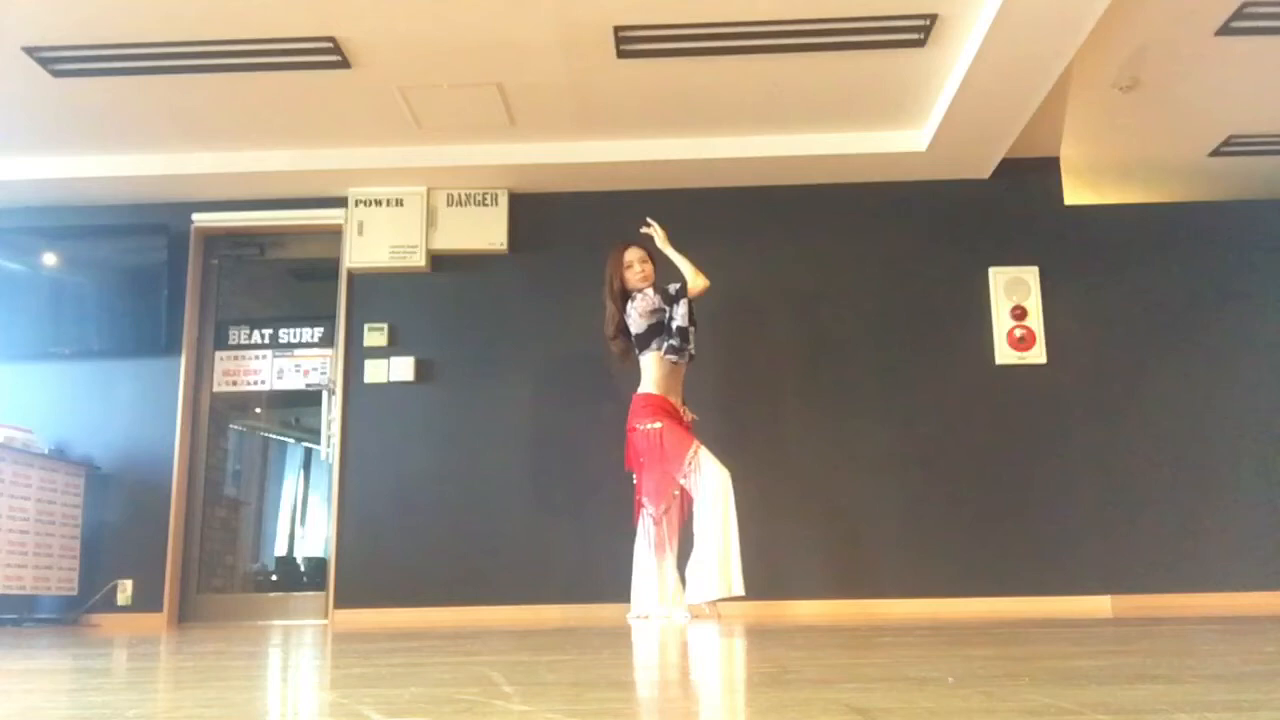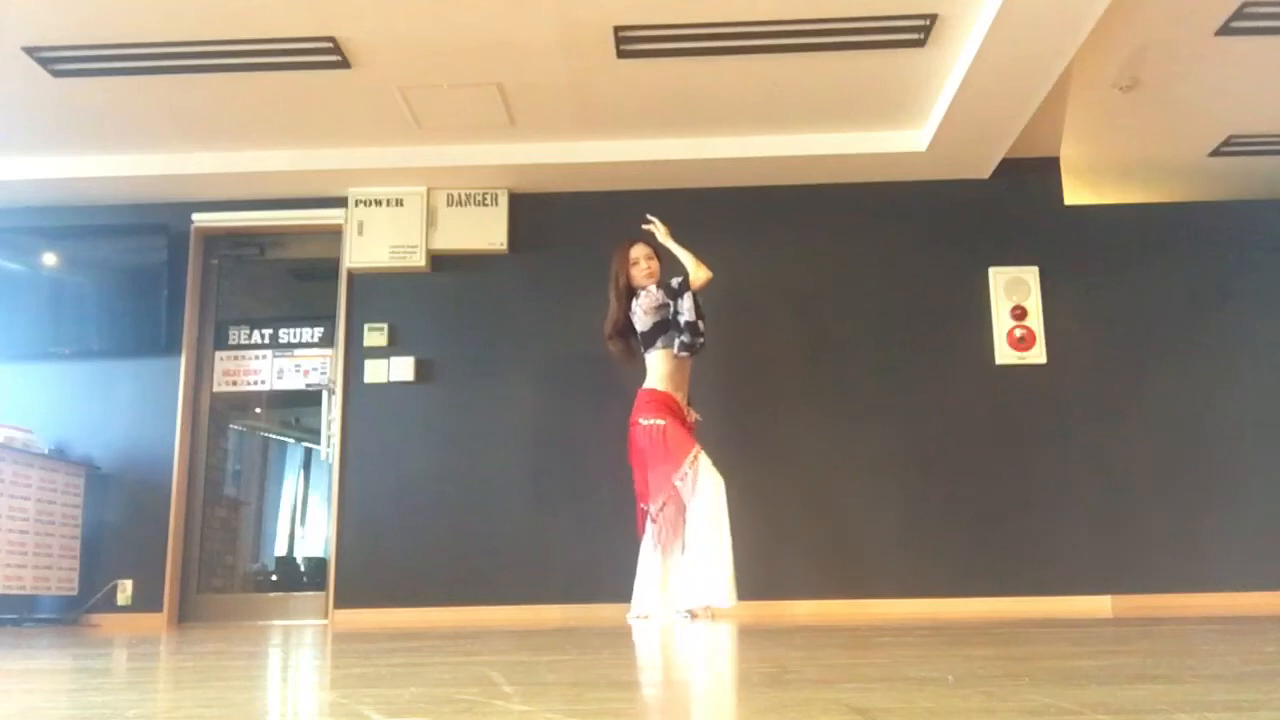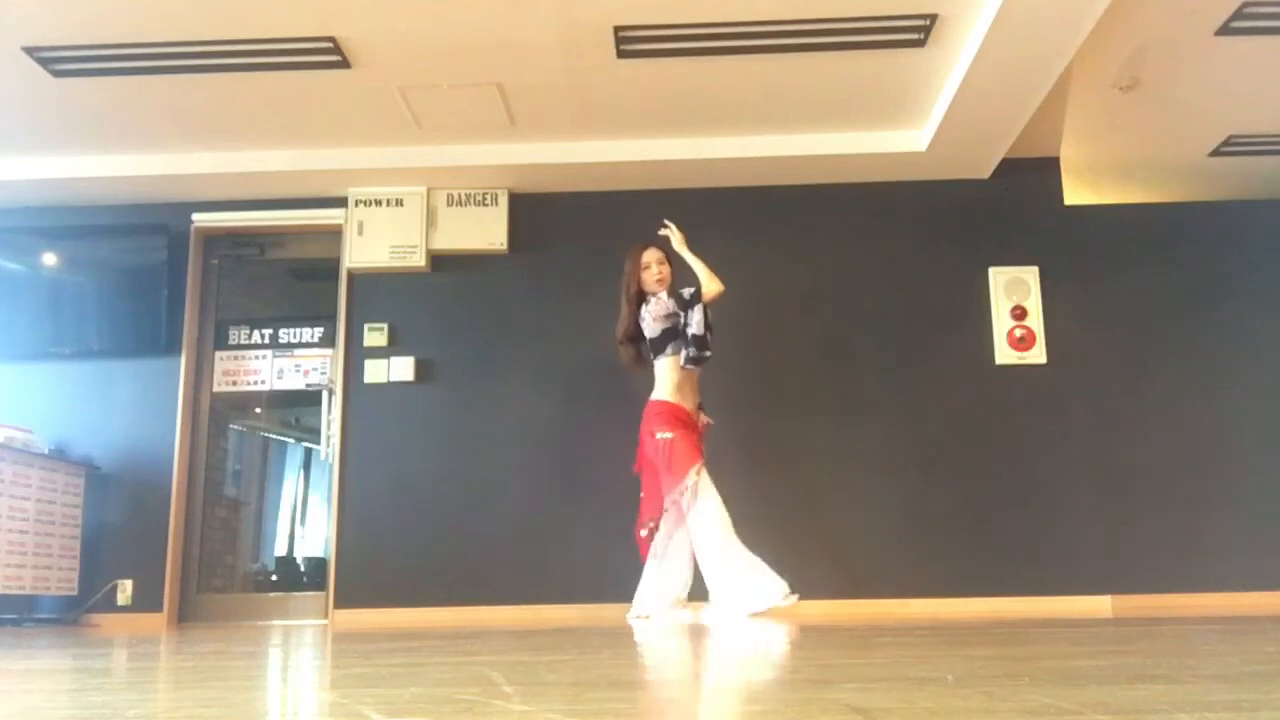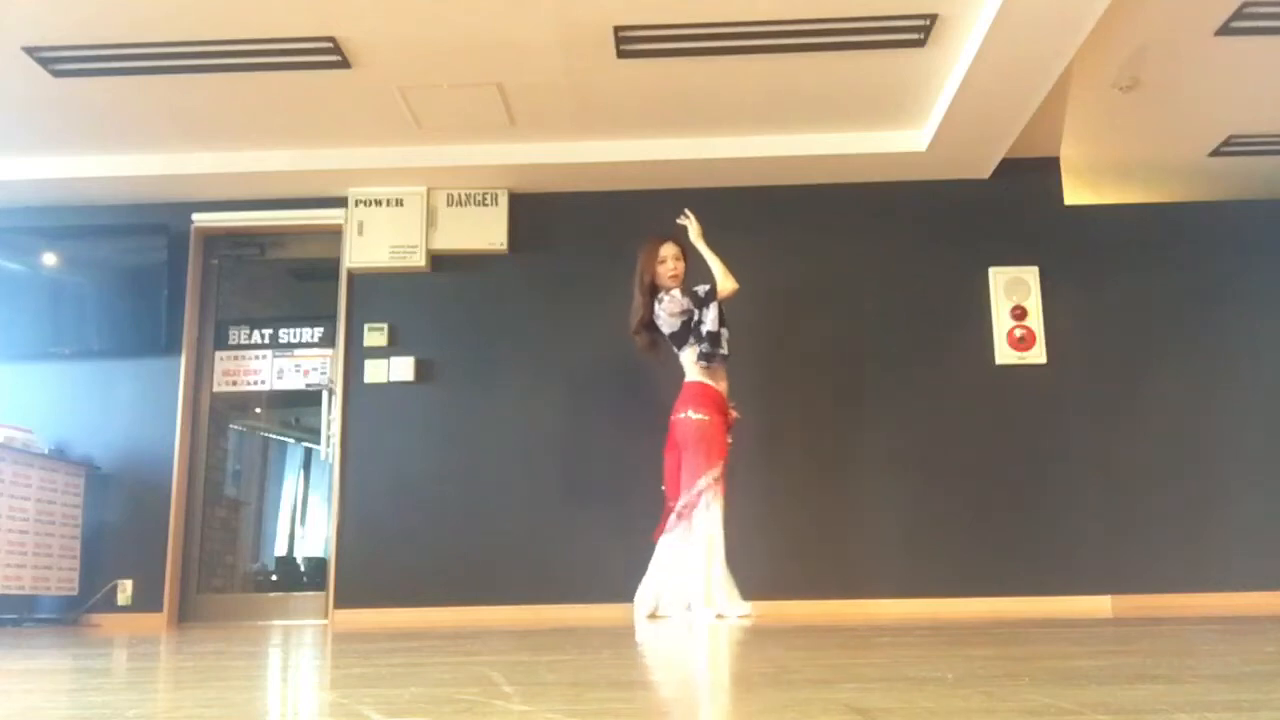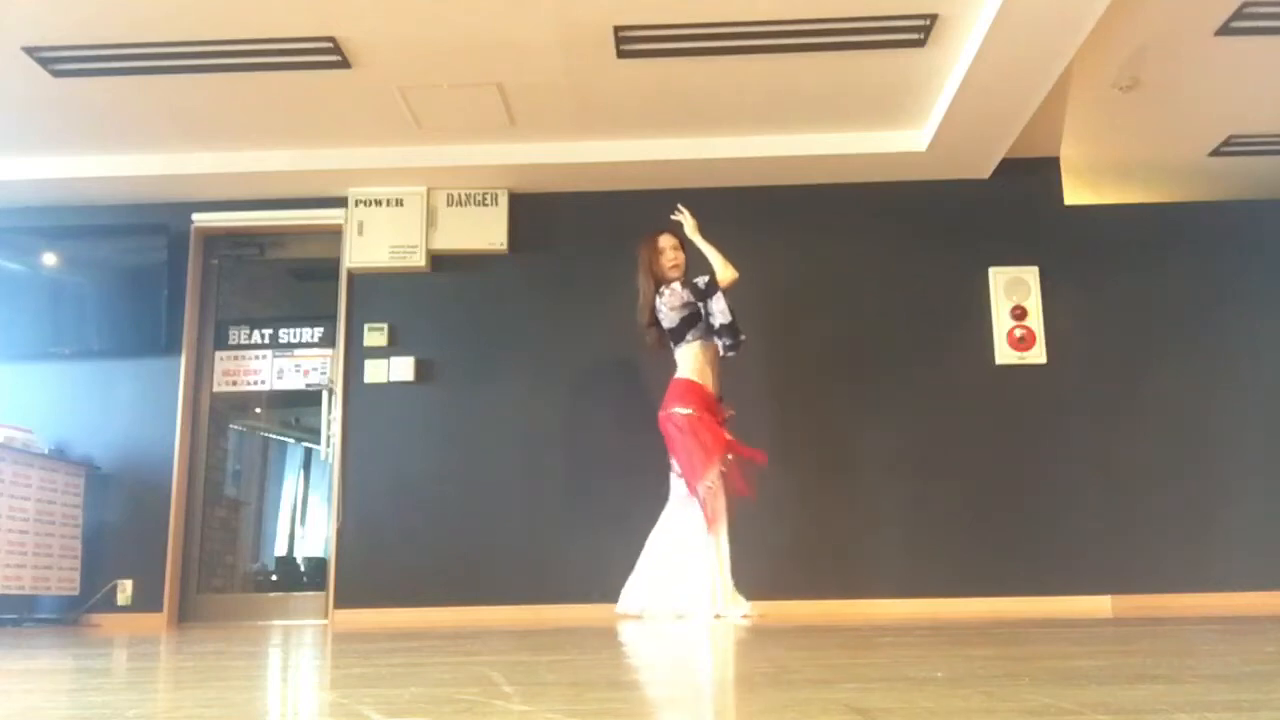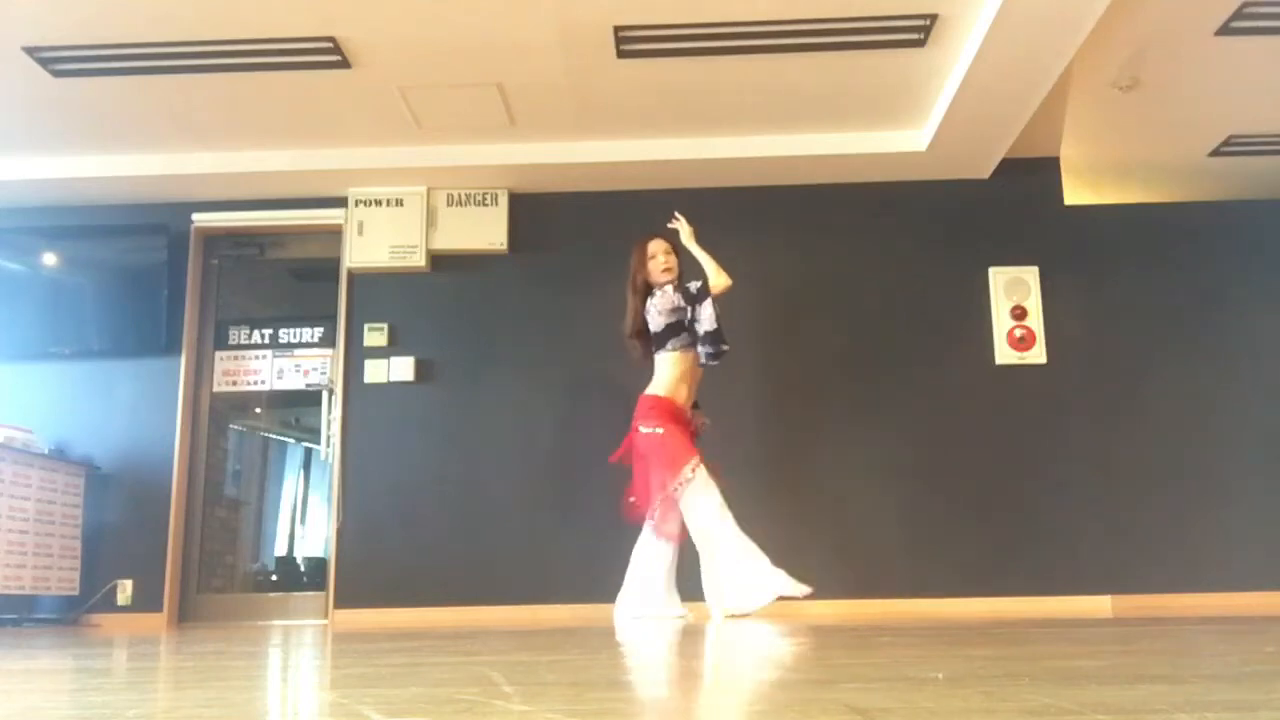
dt=0.3s
person 1, frame 1
left shoulder: (654, 307)
right shoulder: (641, 303)
right elbow: (700, 282)
right wrist: (667, 246)
left hip: (666, 417)
right hip: (652, 415)
left knee: (661, 510)
right knee: (713, 479)
left ankle: (657, 602)
right ankle: (705, 582)
person 1, frame 2
left shoulder: (659, 304)
right shoulder: (645, 301)
right elbow: (702, 275)
right wrist: (670, 240)
left hip: (668, 414)
right hip: (656, 412)
left knee: (666, 510)
right knee: (706, 487)
left ankle: (657, 601)
right ankle: (694, 591)
person 1, frame 3
left shoulder: (670, 311)
right shoulder: (655, 307)
right elbow: (714, 288)
right wrist: (685, 248)
left hip: (678, 420)
right hip: (667, 420)
left knee: (678, 514)
right knee: (704, 508)
left ankle: (656, 602)
right ankle: (744, 593)
person 1, frame 4
left shoulder: (681, 304)
right shoulder: (668, 302)
right elbow: (728, 286)
right wrist: (700, 242)
left hip: (704, 408)
right hip: (699, 407)
left knee: (692, 506)
right knee: (704, 503)
left ankle: (664, 597)
right ankle: (710, 599)
person 1, frame 5
left shoulder: (683, 297)
right shoulder: (670, 293)
right elbow: (729, 275)
right wrist: (697, 235)
left hip: (697, 407)
right hip: (686, 404)
left knee: (685, 502)
right knee: (708, 500)
left ankle: (654, 595)
right ankle: (712, 598)
person 1, frame 6
left shoulder: (676, 302)
right shoulder: (661, 300)
right elbow: (721, 282)
right wrist: (693, 242)
left hip: (673, 419)
right hip: (659, 417)
left knee: (667, 511)
right knee: (706, 506)
left ankle: (645, 601)
right ankle: (751, 584)
